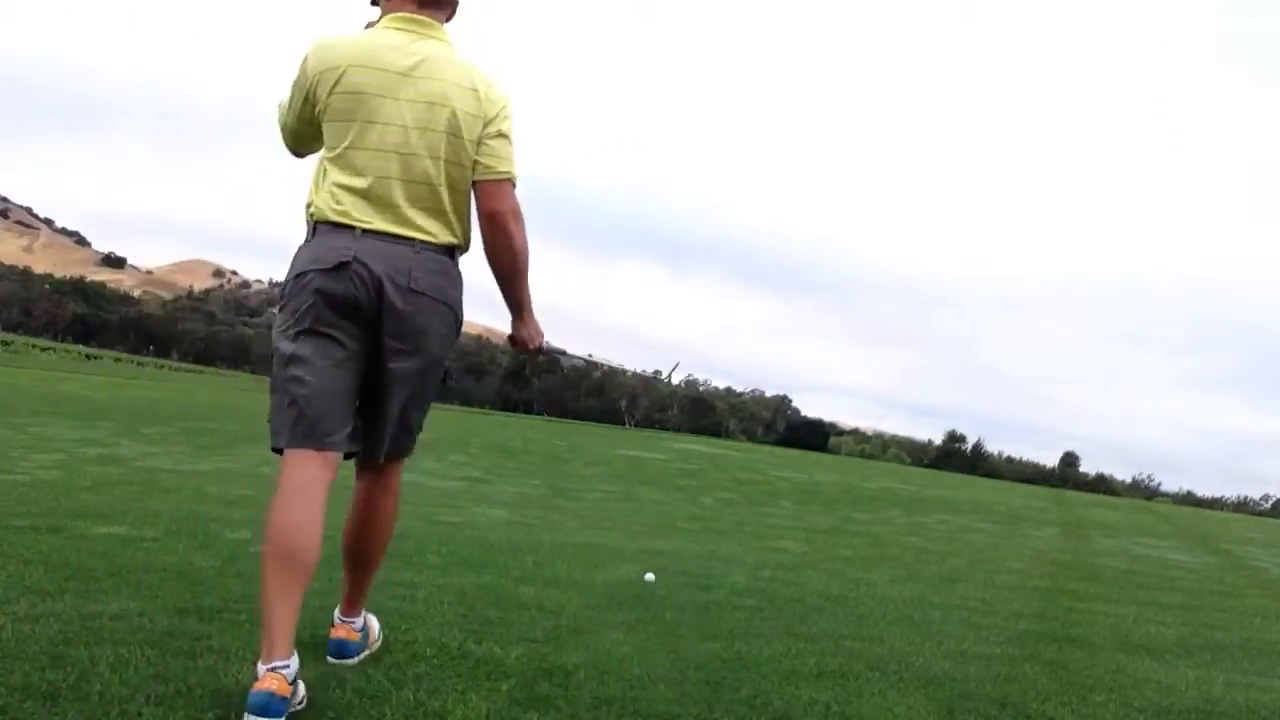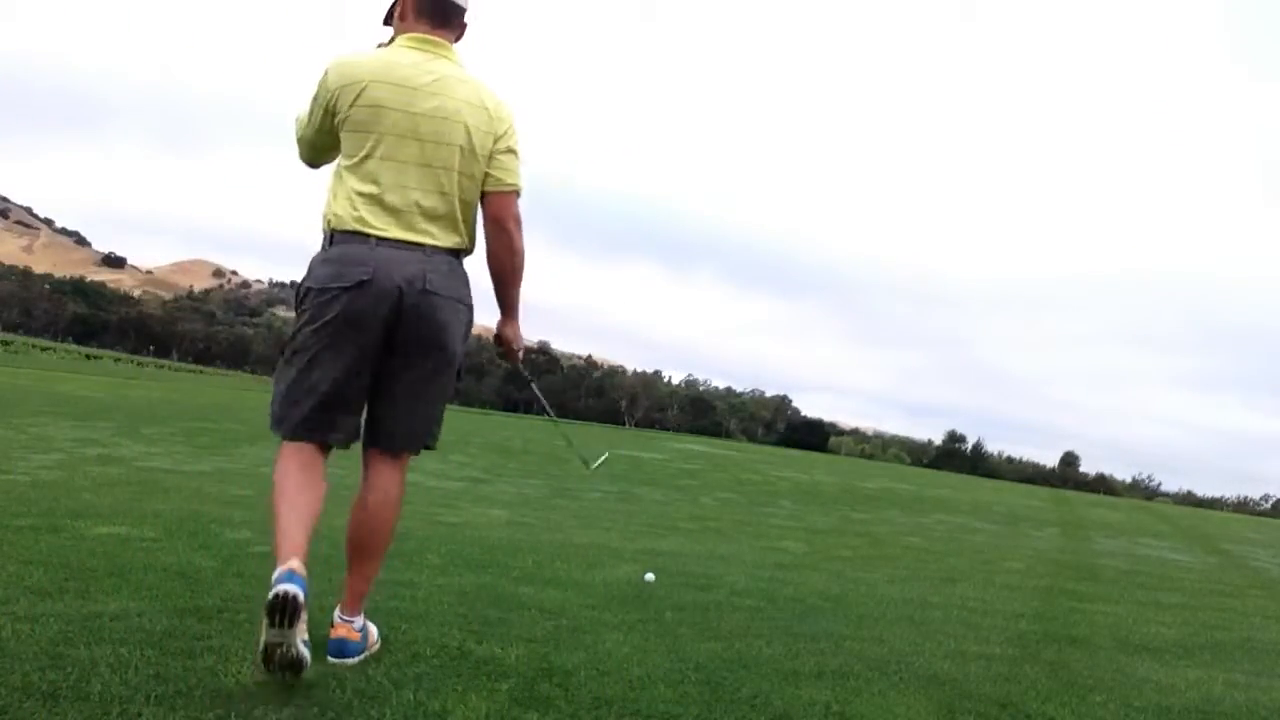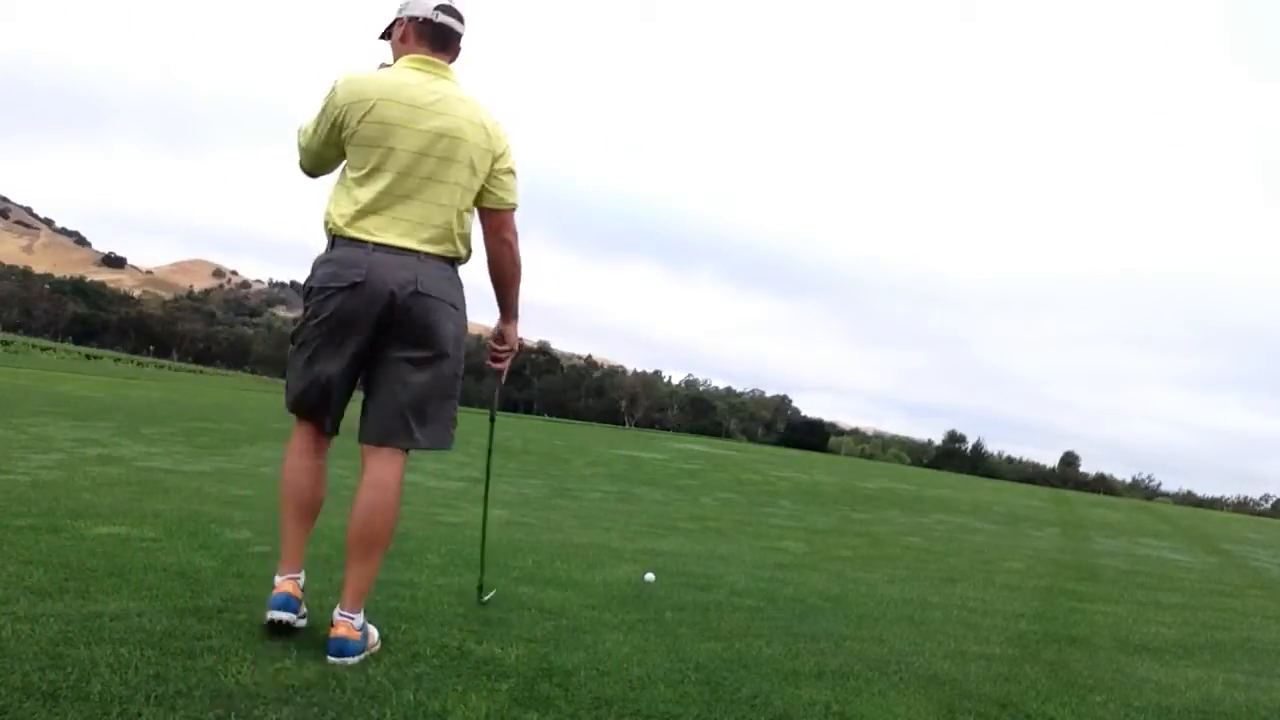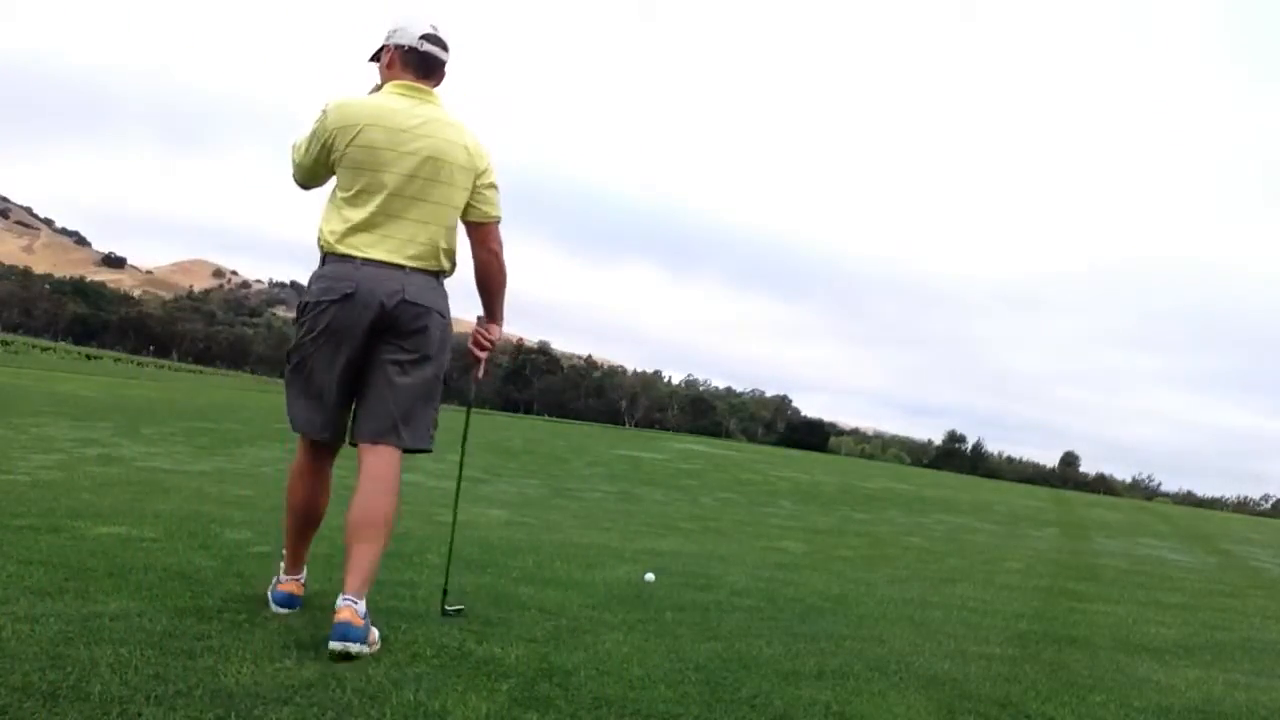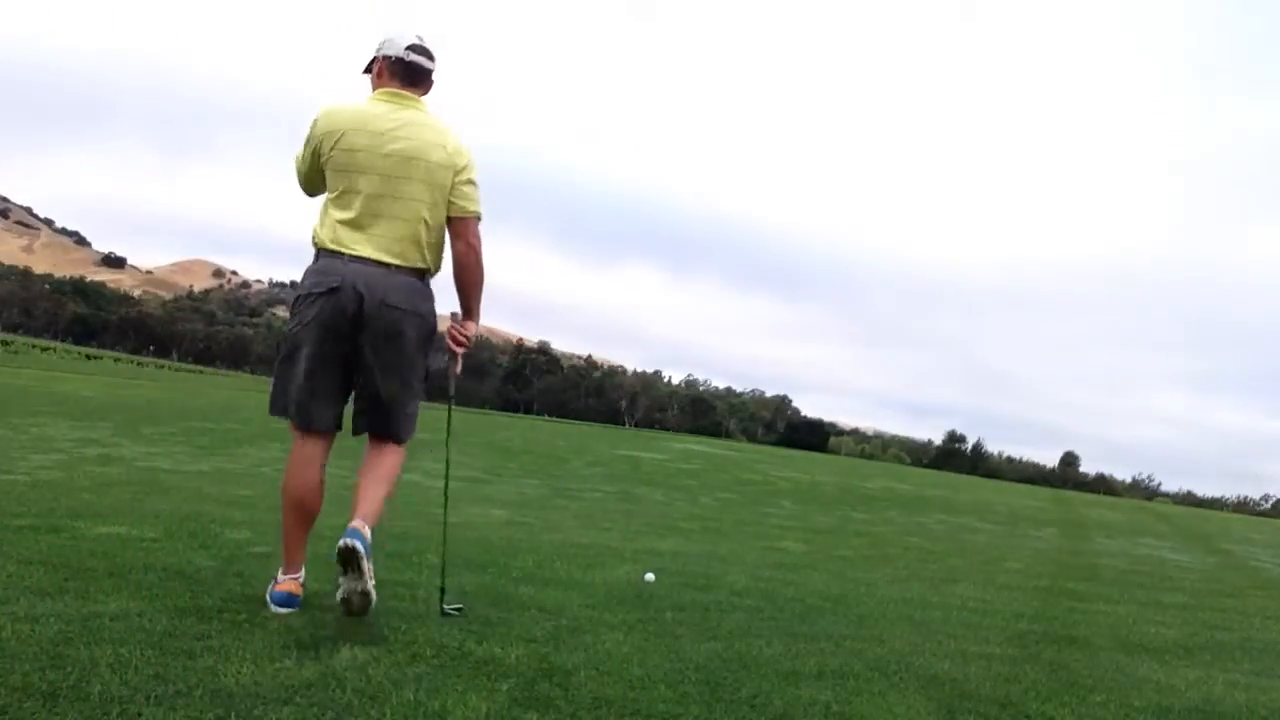
dt=0.2s
person 1, frame 1
right shoulder: (479, 89)
left elbow: (298, 141)
right elbow: (500, 217)
right wrist: (523, 314)
left hip: (333, 262)
right hip: (423, 280)
left knee: (308, 463)
right knee: (382, 465)
right ankle: (350, 621)
person 1, frame 2
left shoulder: (349, 73)
right shoulder: (488, 106)
left elbow: (311, 152)
right elbow: (504, 226)
right wrist: (510, 317)
left hip: (350, 267)
right hip: (438, 285)
left knee: (305, 440)
right knee: (388, 458)
left ankle: (290, 573)
right ankle: (349, 622)
person 1, frame 3
left shoulder: (356, 89)
right shoulder: (485, 125)
left elbow: (312, 161)
right elbow: (502, 236)
right wrist: (508, 319)
left hip: (349, 268)
right hip: (432, 287)
left knee: (311, 425)
right knee: (385, 452)
left ankle: (289, 580)
right ankle: (348, 621)
person 1, frame 4
left shoulder: (346, 113)
right shoulder: (467, 144)
left elbow: (304, 174)
right elbow: (488, 246)
right wrist: (493, 319)
left hip: (342, 283)
right hip: (419, 300)
left knee: (316, 442)
right knee: (382, 455)
left ankle: (291, 577)
right ankle: (351, 607)
person 1, frame 5
left shoulder: (334, 120)
right shoulder: (450, 147)
right elbow: (467, 243)
right wrist: (469, 316)
left hip: (333, 280)
right hip: (404, 296)
left knee: (311, 436)
right knee: (388, 439)
left ankle: (289, 578)
right ankle: (359, 532)
